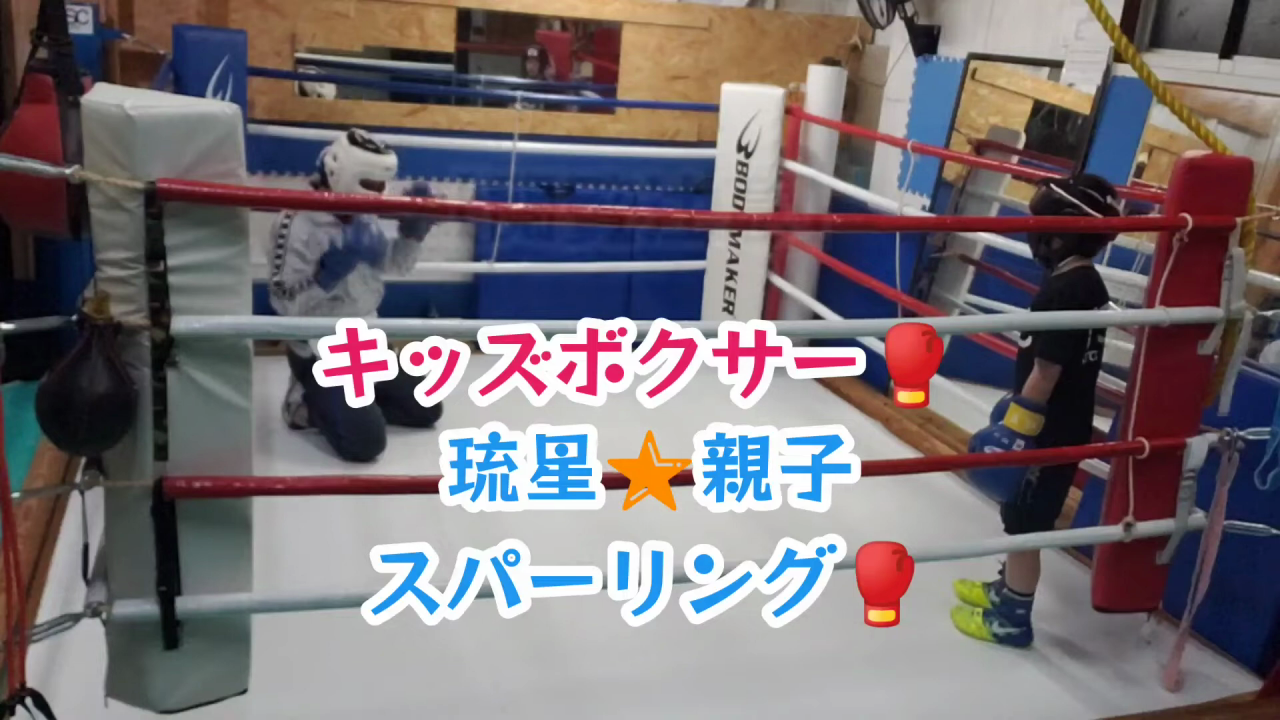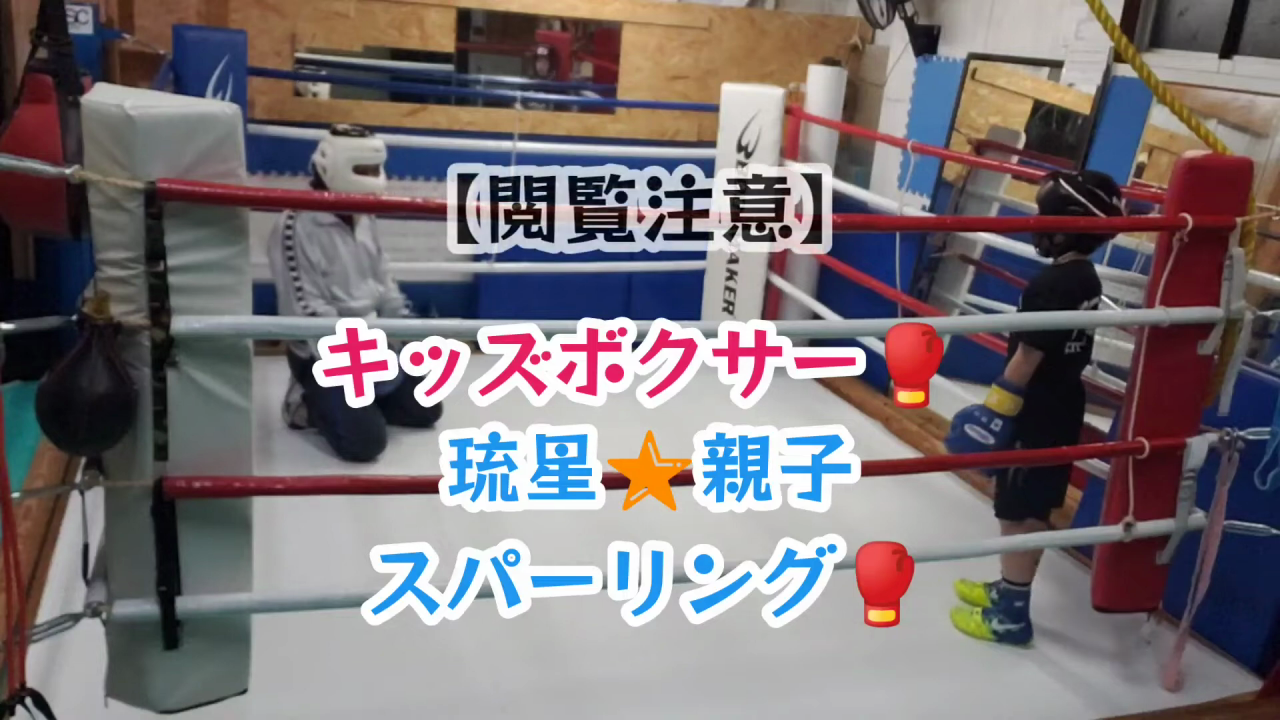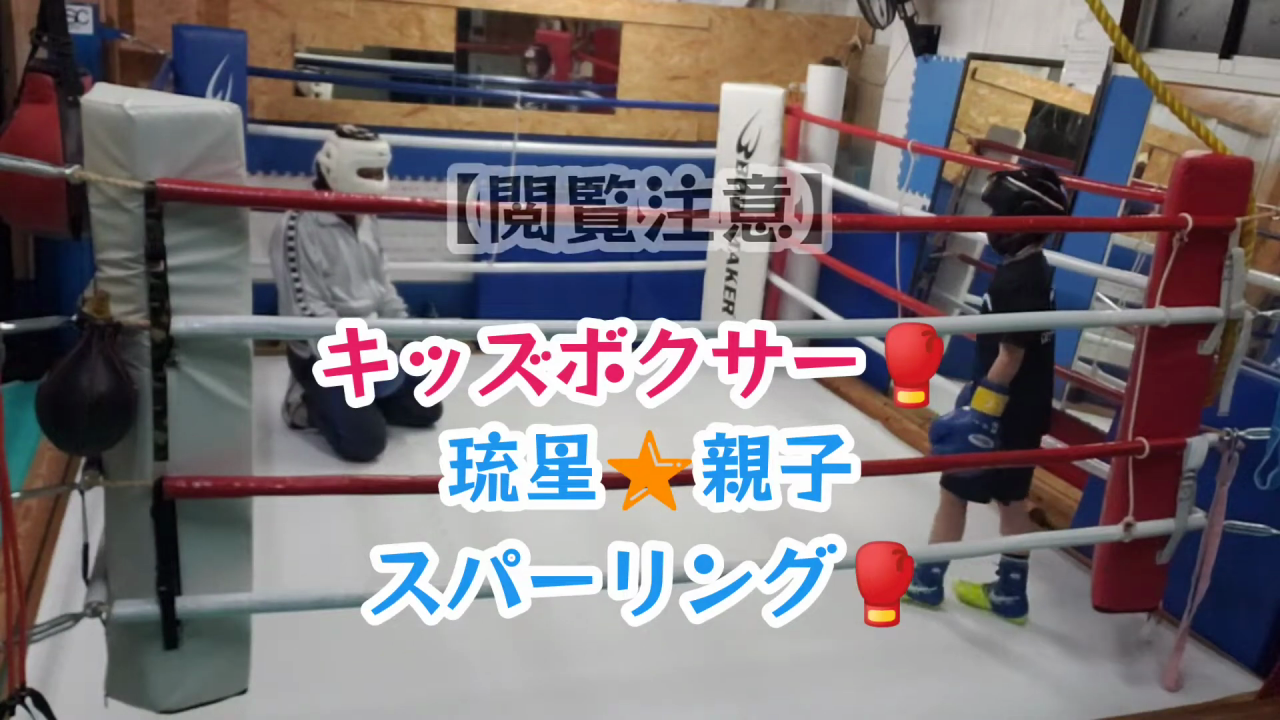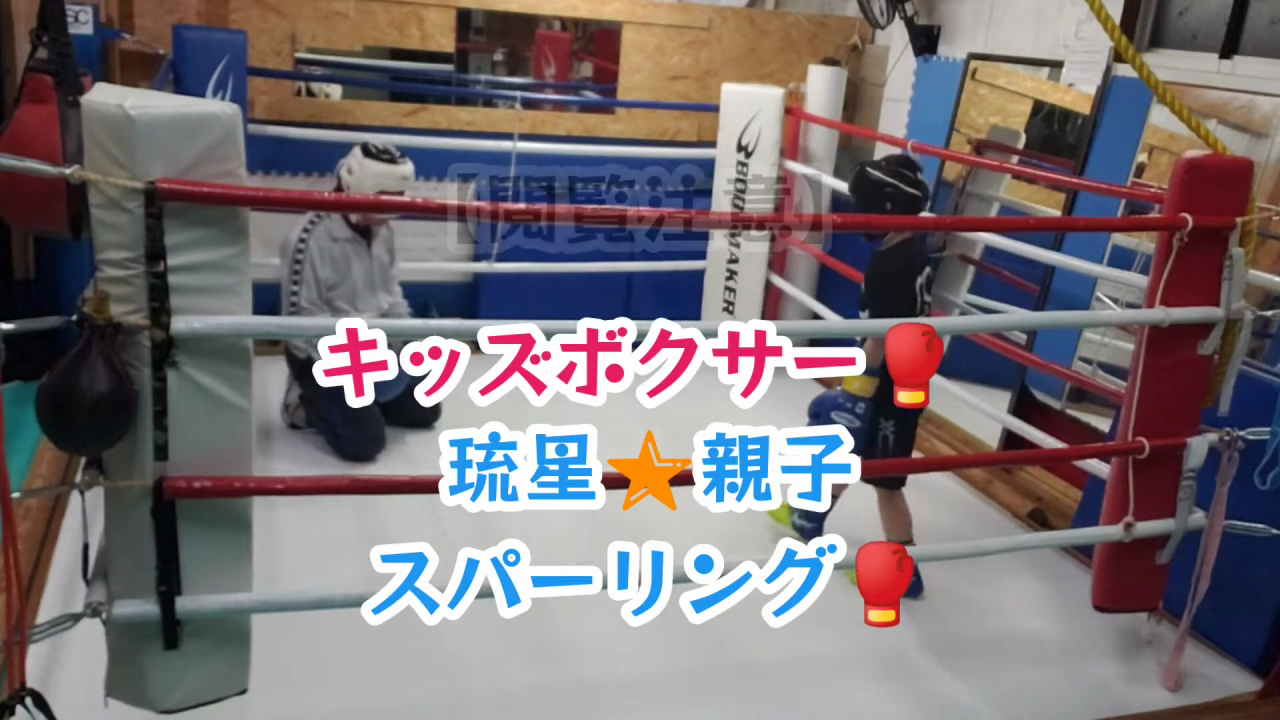
dt=0.7s
person 1, frame 1
left shoulder: (1061, 293)
right shoulder: (1090, 285)
left elbow: (1045, 372)
left wrist: (1015, 429)
right wrist: (1017, 415)
left hip: (1048, 431)
right hip: (1068, 424)
left knee: (1024, 525)
right knee: (1025, 519)
left ankle: (1011, 620)
right ankle: (1005, 589)
person 1, frame 2
left shoulder: (1051, 284)
right shoulder: (1086, 279)
left elbow: (1027, 357)
left wrist: (995, 410)
left hip: (1034, 417)
right hip: (1061, 414)
left knee: (1015, 515)
right knee: (1035, 511)
left ankle: (1011, 617)
right ankle: (1008, 590)
person 1, frame 3
left shoulder: (1016, 280)
right shoulder: (1032, 269)
left elbow: (1010, 355)
left wrist: (981, 410)
right wrist: (977, 395)
left hip: (1006, 412)
right hip: (1025, 408)
left knee: (954, 491)
right knee: (1010, 498)
left ankle: (926, 580)
right ankle: (1010, 592)
person 1, frame 4
left shoulder: (887, 266)
right shoulder: (914, 253)
left elbow: (880, 339)
left wrist: (856, 393)
left hip: (891, 388)
left knee: (883, 479)
right ankle: (808, 520)
person 2, frame 1
left shoulder: (362, 218)
right shoulder: (296, 223)
left elbow: (397, 264)
right elbow: (287, 302)
left wrist: (415, 227)
right wrist: (333, 267)
right hip: (321, 352)
left knee: (426, 410)
right knee: (365, 440)
right ankle: (309, 404)
person 2, frame 2
left shoulder: (363, 220)
right shoulder: (297, 228)
left elbow: (383, 284)
right elbow: (308, 310)
right hip: (322, 354)
left knee: (427, 410)
right knee: (366, 441)
left ankle: (350, 401)
right ankle: (310, 404)
person 2, frame 3
left shoulder: (365, 221)
right shoulder: (299, 228)
left elbow: (382, 285)
right elbow: (308, 310)
right hip: (322, 355)
left knee: (426, 411)
right knee: (365, 441)
right ankle: (309, 403)
person 2, frame 4
left shoulder: (382, 229)
right shoulder: (312, 238)
right elbow: (303, 317)
right hip: (321, 355)
left knee: (425, 412)
right knee: (365, 442)
right ankle: (307, 404)
